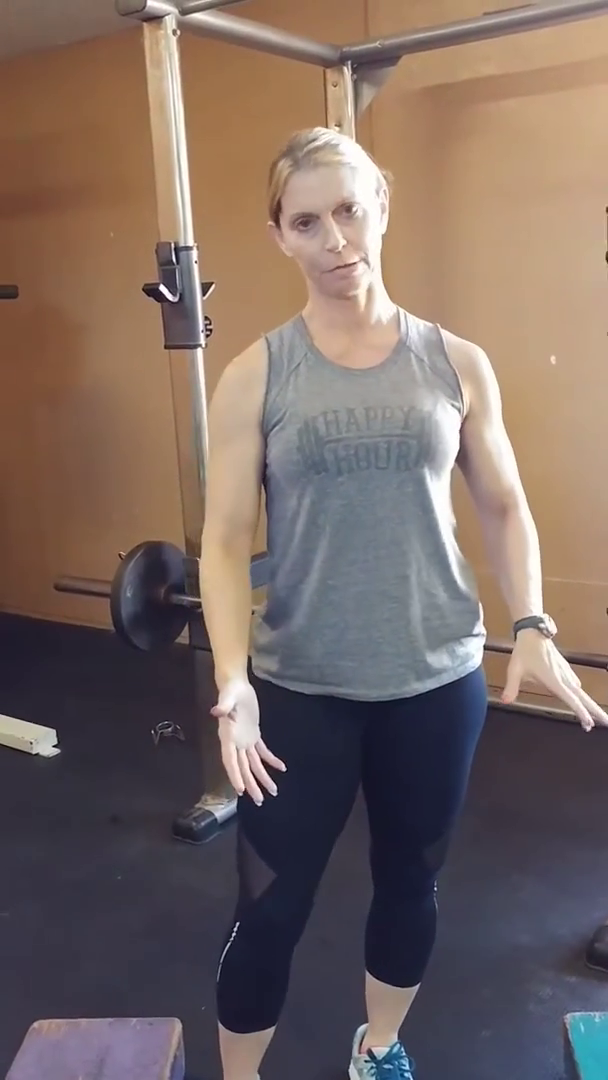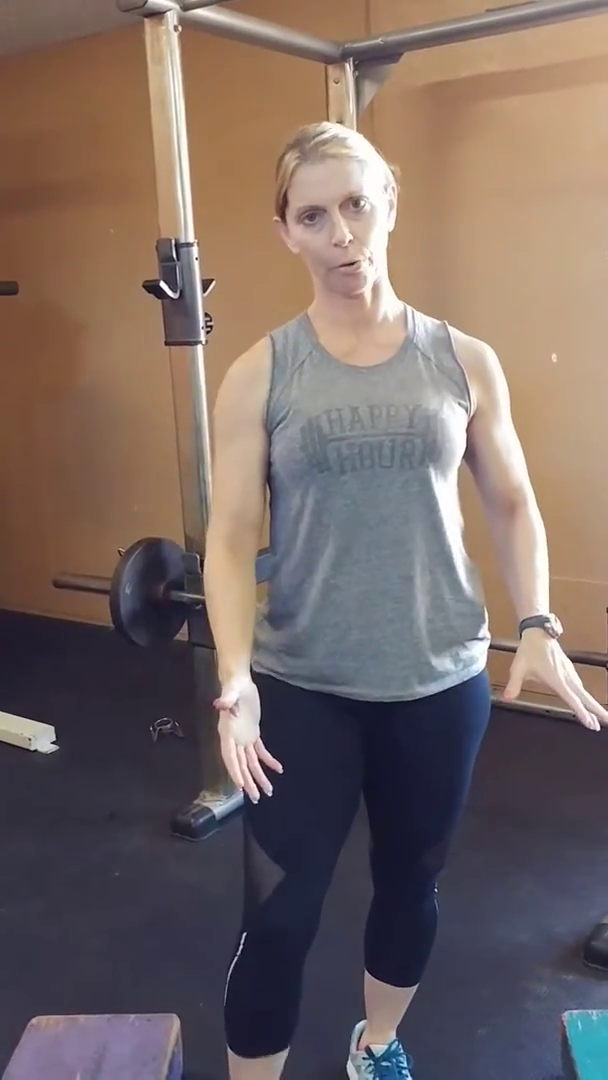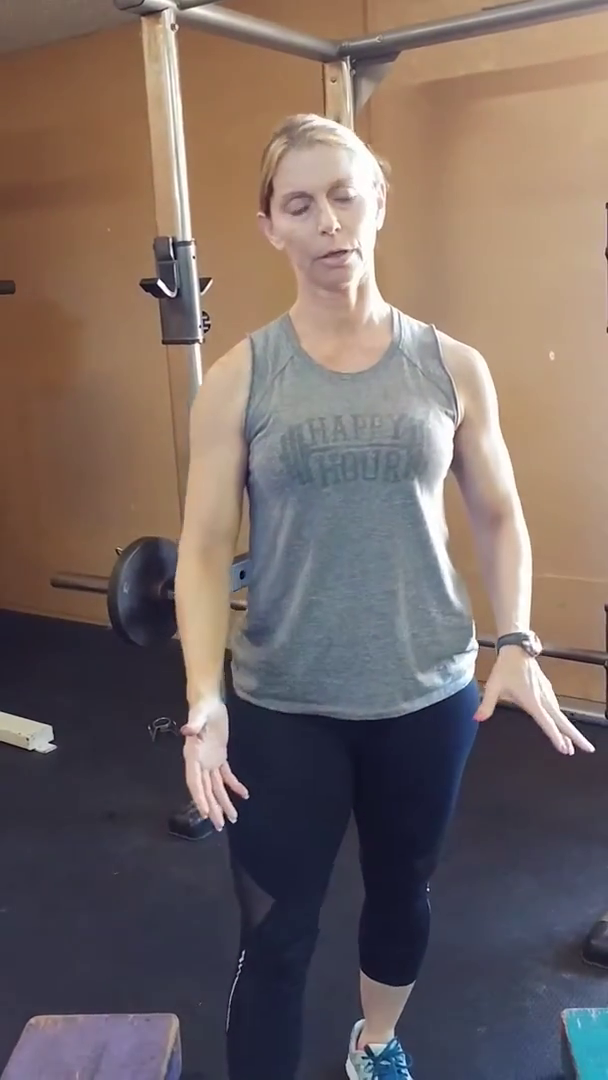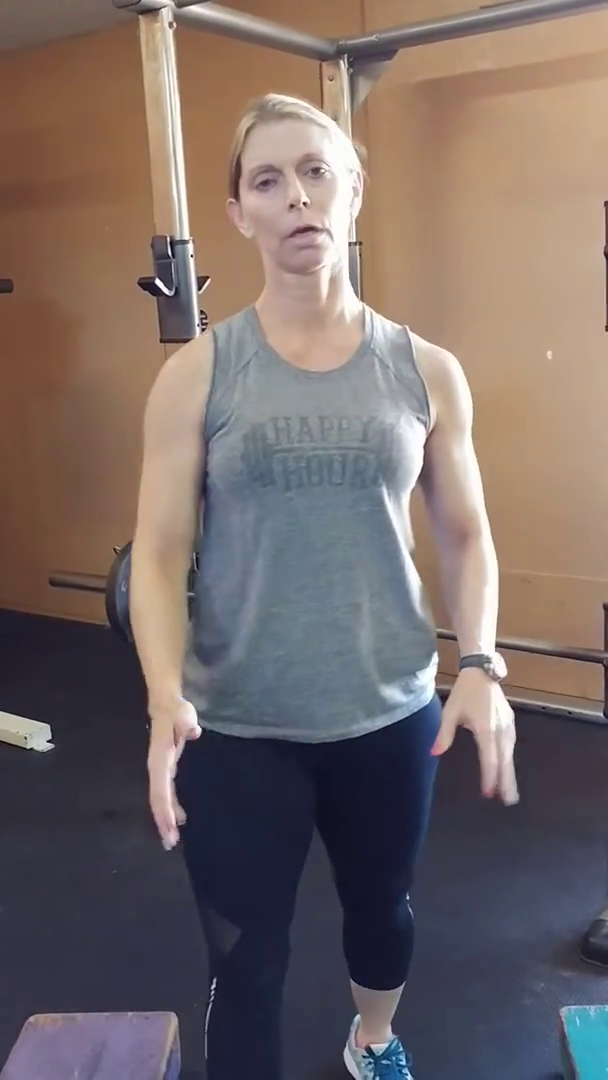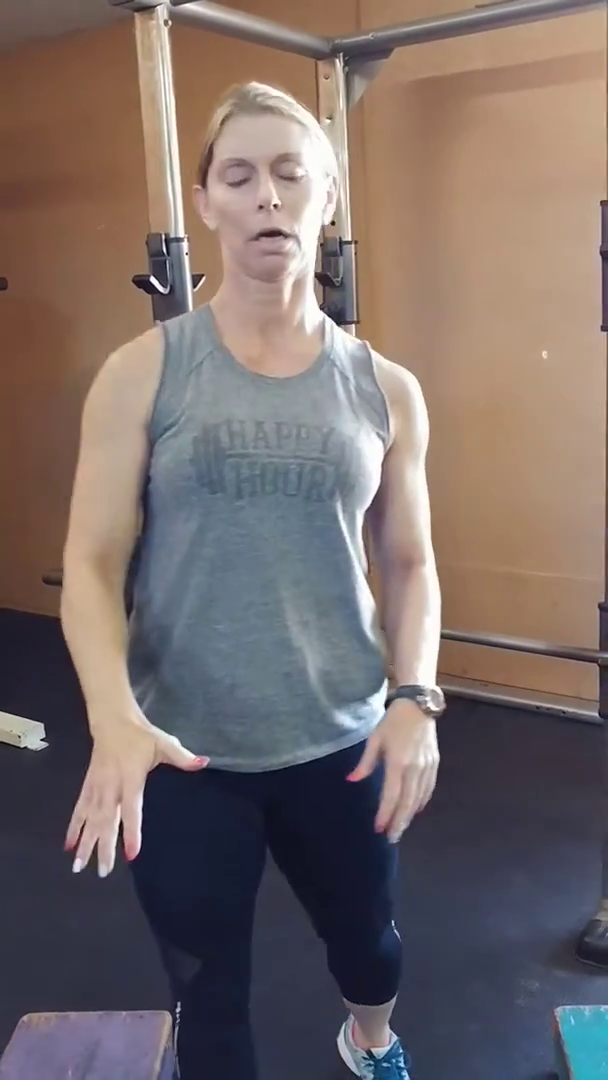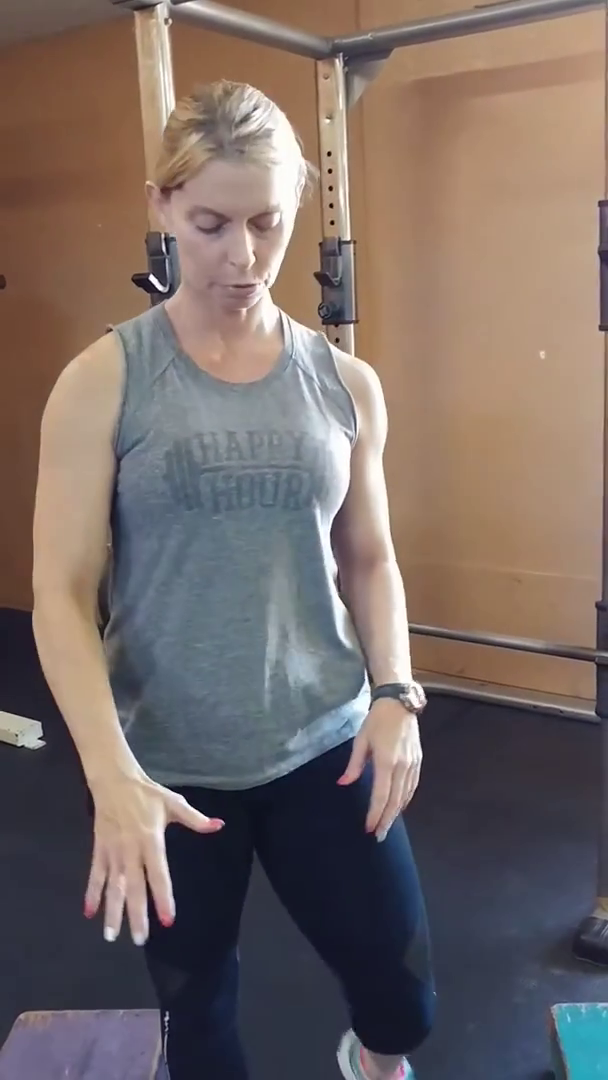
dt=0.3s
person 1, frame 1
left shoulder: (456, 364)
right shoulder: (255, 376)
left elbow: (504, 508)
right elbow: (225, 541)
right wrist: (231, 677)
left hip: (437, 680)
right hip: (300, 688)
left knee: (410, 883)
right knee: (269, 908)
person 1, frame 2
left shoulder: (464, 361)
right shoulder: (260, 374)
left elbow: (512, 506)
right elbow: (231, 540)
right wrist: (234, 677)
left hip: (441, 680)
right hip: (301, 687)
left knee: (410, 885)
right knee: (278, 918)
person 1, frame 3
left shoulder: (452, 368)
right shoulder: (239, 379)
left elbow: (498, 518)
right elbow: (203, 549)
left wrist: (515, 642)
right wrist: (203, 694)
left hip: (427, 694)
right hip: (282, 705)
left knee: (402, 890)
right knee: (274, 940)
person 1, frame 4
left shoulder: (427, 372)
right shoulder: (197, 374)
left elbow: (465, 534)
right elbow: (156, 556)
left wrist: (480, 667)
right wrist: (166, 699)
left hip: (390, 712)
right hip: (239, 726)
left knee: (383, 906)
right knee: (246, 964)
person 1, frame 5
left shoulder: (385, 389)
right shoulder: (142, 372)
left elbow: (410, 565)
right elbow: (89, 564)
left wrist: (414, 696)
right wrist: (113, 716)
left hip: (338, 739)
right hip: (183, 750)
left knee: (364, 933)
right knee: (210, 992)
person 1, frame 6
left shoulder: (347, 385)
right shoulder: (101, 382)
right elbow: (61, 594)
left wrist: (396, 694)
right wrist: (112, 772)
left hip: (323, 747)
right hip: (163, 765)
left knee: (400, 990)
